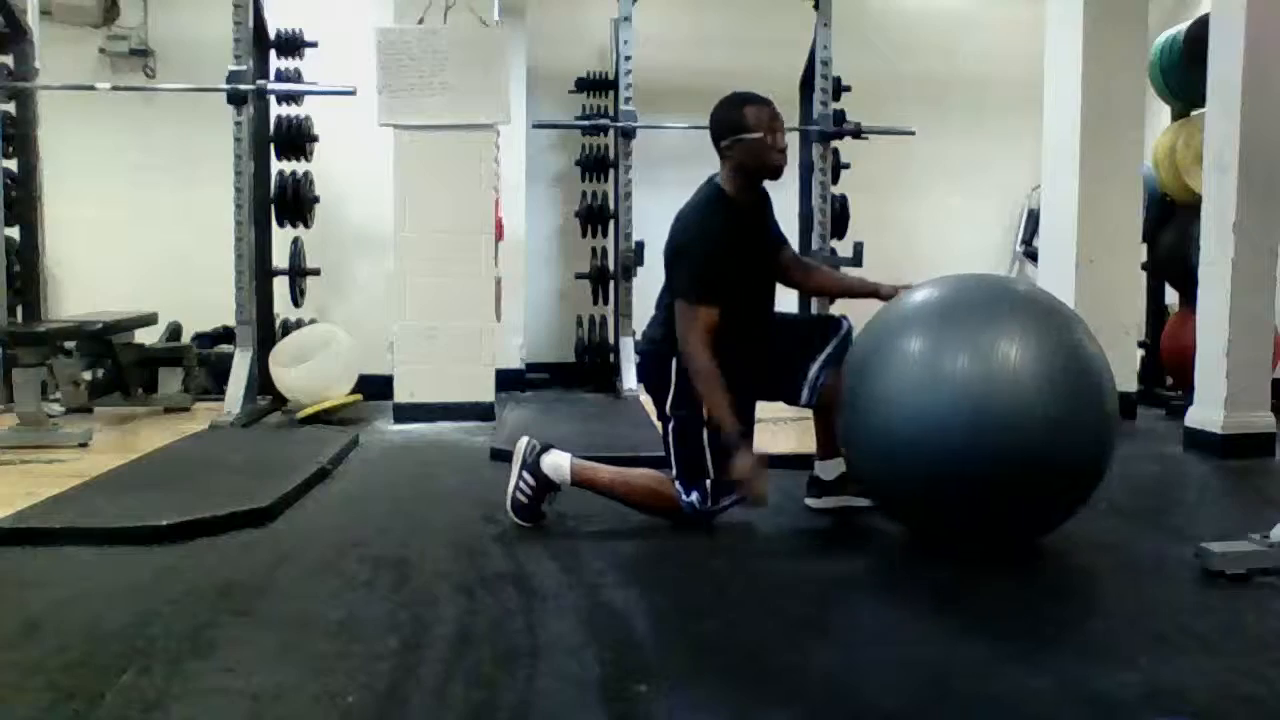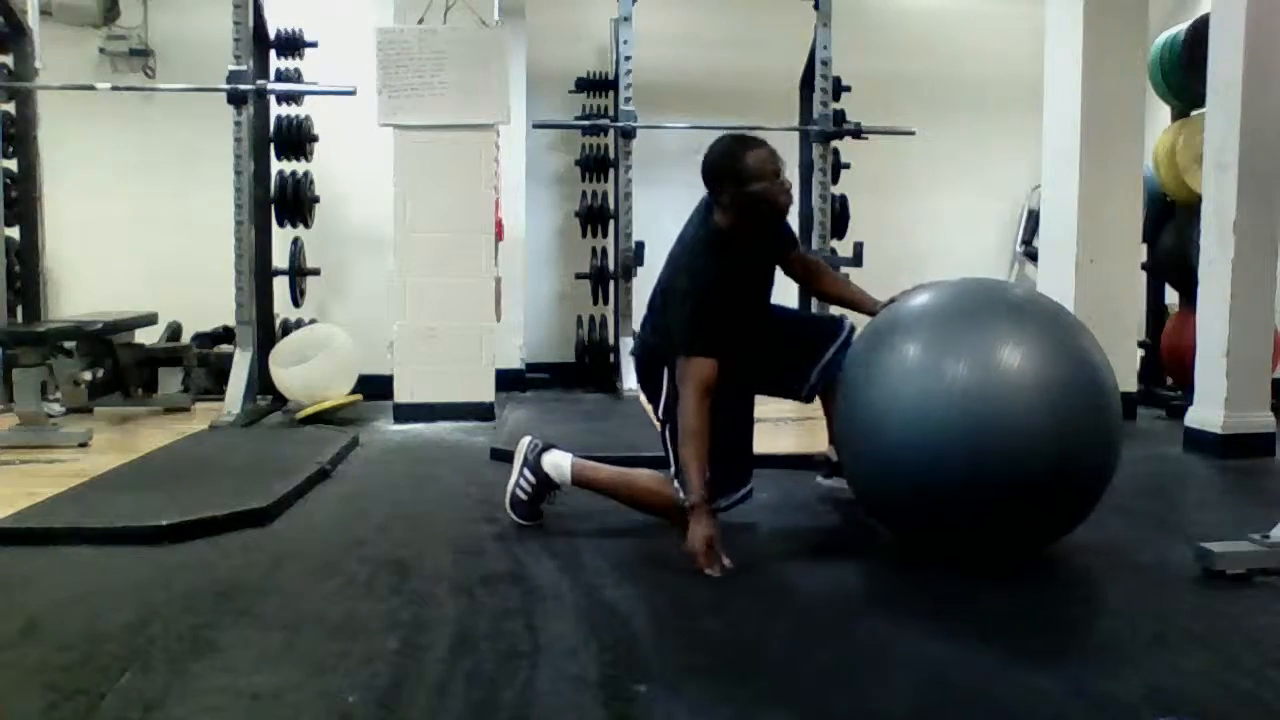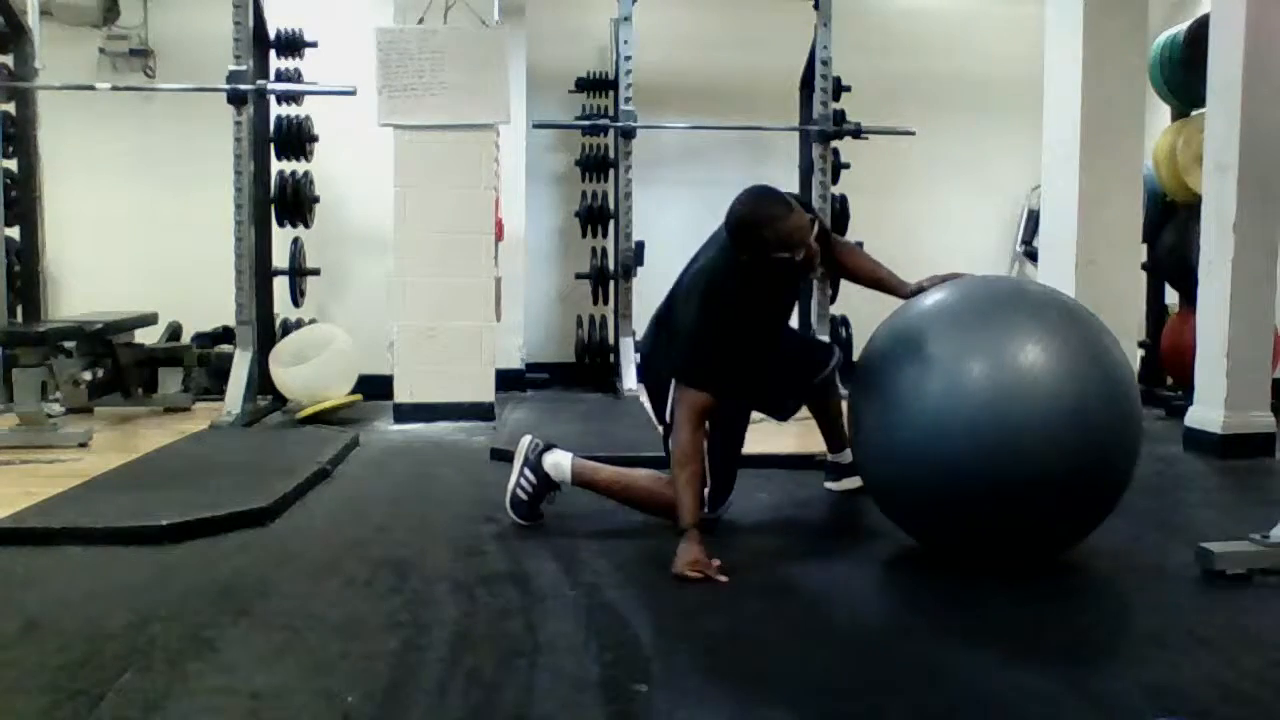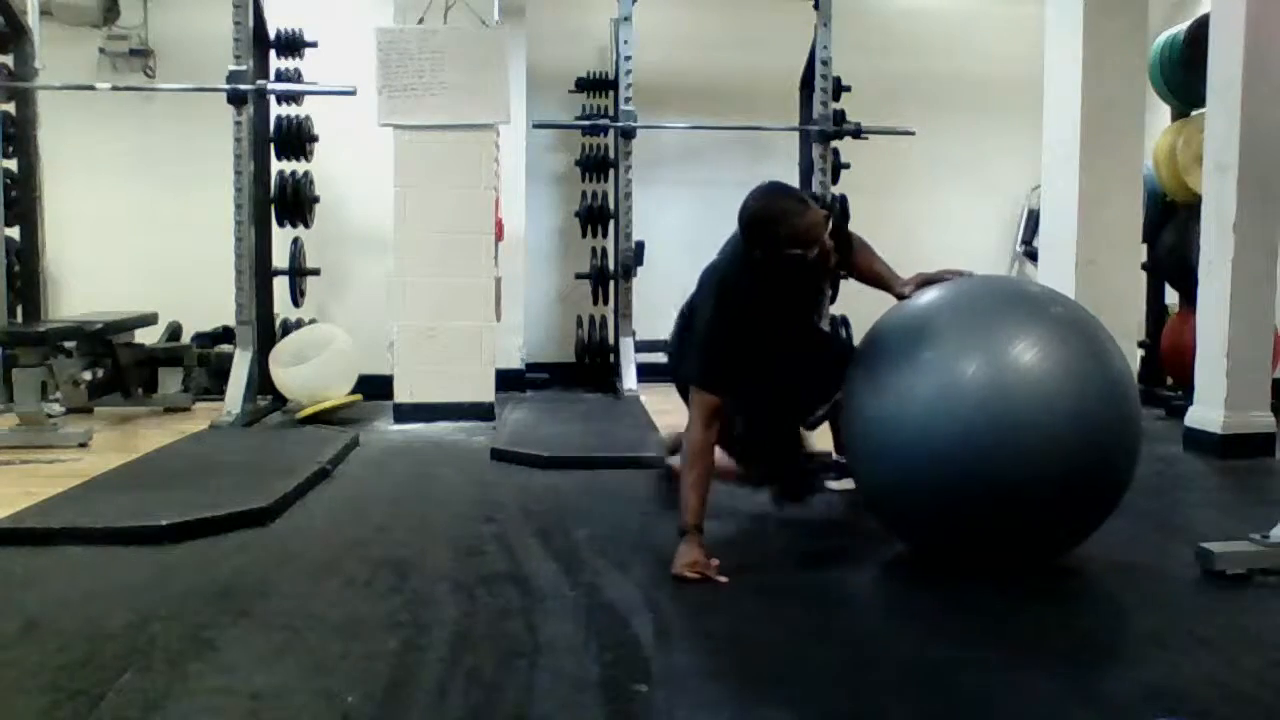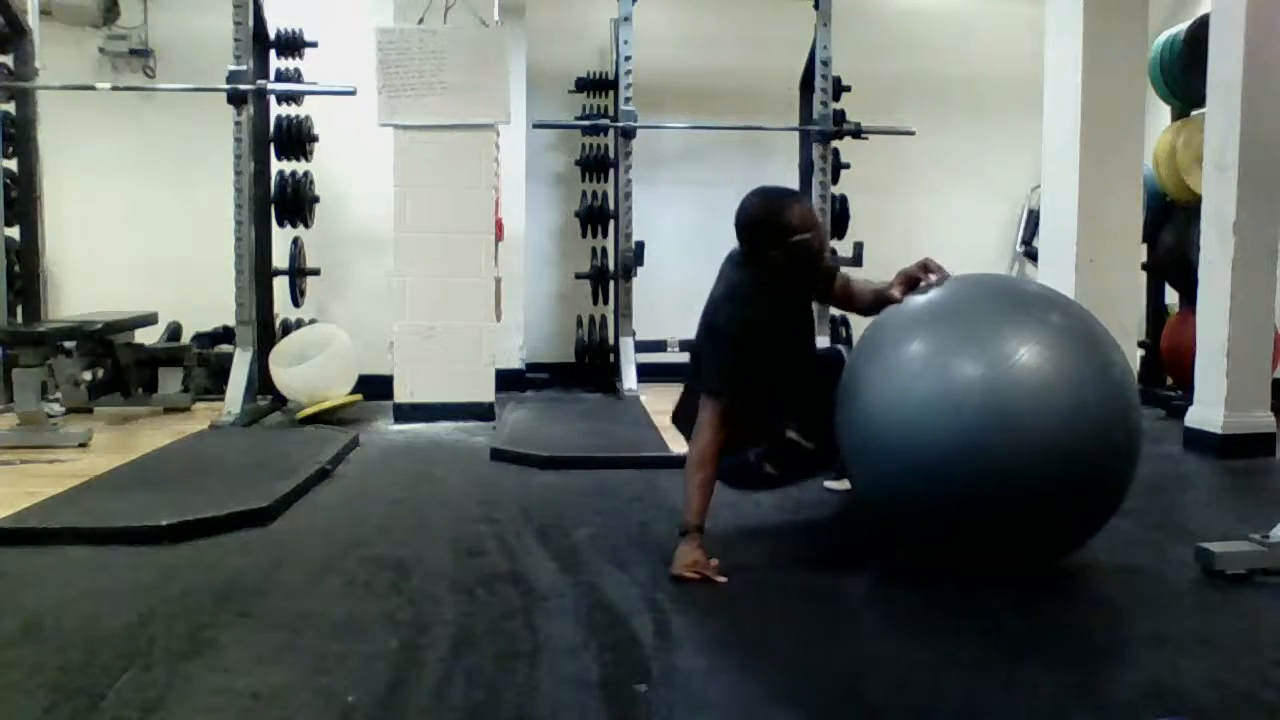
dt=0.4s
person 1, frame 1
left shoulder: (752, 198)
right shoulder: (704, 229)
left elbow: (792, 269)
right elbow: (693, 346)
left wrist: (875, 289)
right wrist: (736, 446)
right hip: (684, 363)
left knee: (838, 342)
right knee: (702, 500)
left ankle: (828, 479)
right ankle: (552, 466)
person 1, frame 2
left shoulder: (758, 215)
right shoulder: (699, 271)
left elbow: (804, 267)
right elbow: (695, 392)
left wrist: (878, 308)
right wrist: (699, 511)
right hip: (678, 361)
left knee: (837, 341)
right knee: (718, 494)
right ankle: (551, 463)
person 1, frame 3
left shoulder: (791, 228)
right shoulder: (712, 299)
left elbow: (835, 250)
right elbow: (690, 419)
left wrist: (906, 290)
right wrist: (689, 537)
right hip: (684, 367)
left knee: (823, 362)
right knee: (707, 500)
left ankle: (842, 463)
right ankle: (554, 464)
person 1, frame 4
left shoulder: (812, 227)
right shoulder: (726, 297)
left elbow: (847, 245)
right elbow: (707, 417)
left wrist: (897, 284)
right wrist: (690, 537)
right hip: (726, 372)
right knee: (791, 482)
right ankle: (687, 456)
person 1, frame 5
left shoulder: (788, 268)
right shoulder: (741, 313)
left elbow: (848, 292)
right elbow: (711, 423)
left wrist: (887, 290)
right wrist: (692, 537)
right hip: (746, 446)
